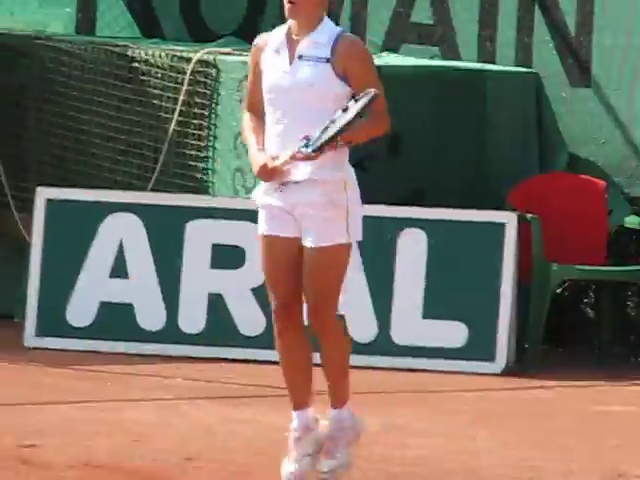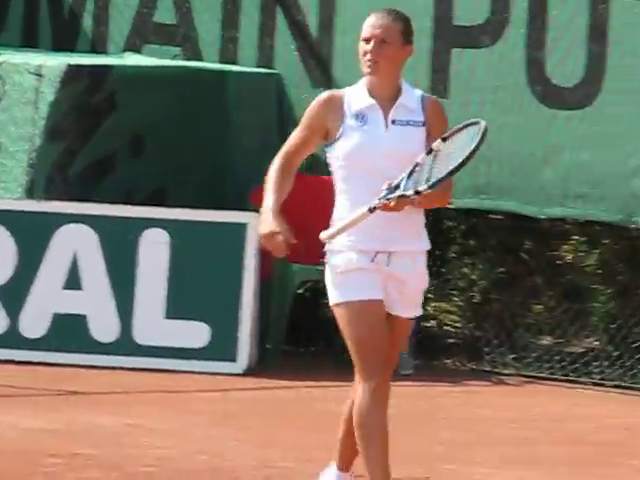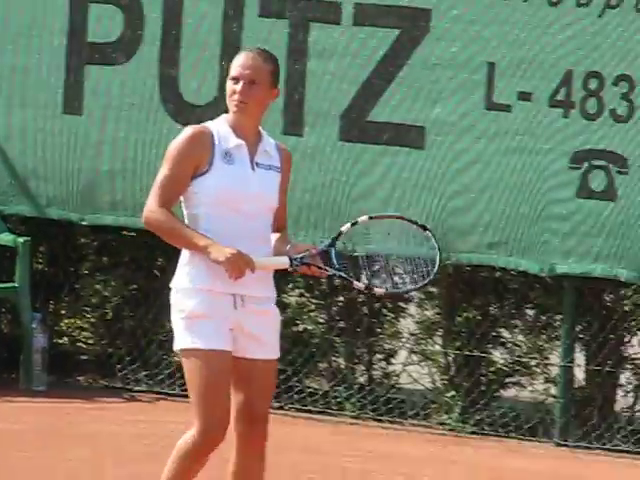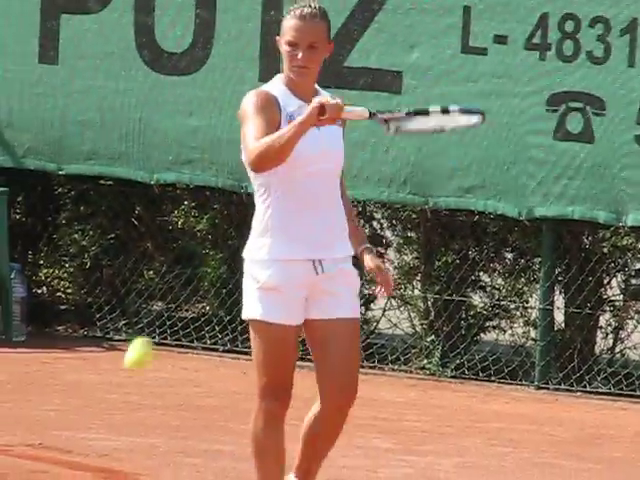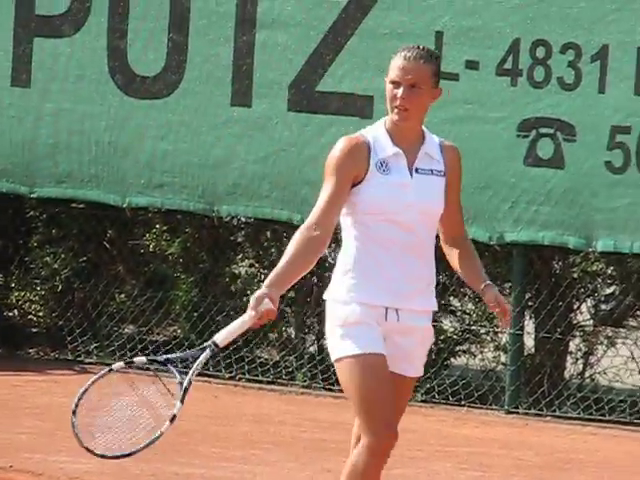
dt=0.7s
person 1, frame 1
left shoulder: (347, 49)
right shoulder: (265, 47)
left elbow: (380, 121)
right elbow: (252, 111)
left wrist: (333, 143)
right wrist: (257, 156)
left hip: (327, 192)
right hip: (278, 192)
left knee: (322, 314)
right knee: (285, 314)
left ankle: (340, 420)
right ankle: (304, 424)
person 1, frame 2
left shoulder: (428, 110)
right shoulder: (332, 105)
left elbow: (442, 192)
right elbow: (283, 164)
left wrist: (411, 198)
right wrist: (270, 215)
left hip: (406, 258)
right hip: (351, 254)
left knee: (377, 383)
right knee: (373, 379)
person 1, frame 3
left shoulder: (279, 156)
right shoulder: (197, 140)
right elbow: (154, 213)
left wrist: (293, 250)
right wrist: (212, 247)
left hip: (258, 302)
right hip: (201, 296)
left knee: (254, 427)
right knee: (212, 427)
person 1, frame 4
left shoulder: (332, 108)
right shoulder: (261, 101)
right elbow: (258, 159)
left wrist: (365, 250)
right wrist: (305, 122)
left hip: (334, 266)
right hip: (276, 264)
left knee: (340, 396)
right knee: (274, 399)
person 1, frame 5
left shoulder: (447, 157)
right shoulder: (354, 150)
left elbow: (454, 239)
right elbow: (317, 228)
left wrist: (487, 288)
right wrist: (272, 289)
left hip: (413, 317)
right hip: (356, 309)
left knee: (369, 439)
right knee: (378, 438)
